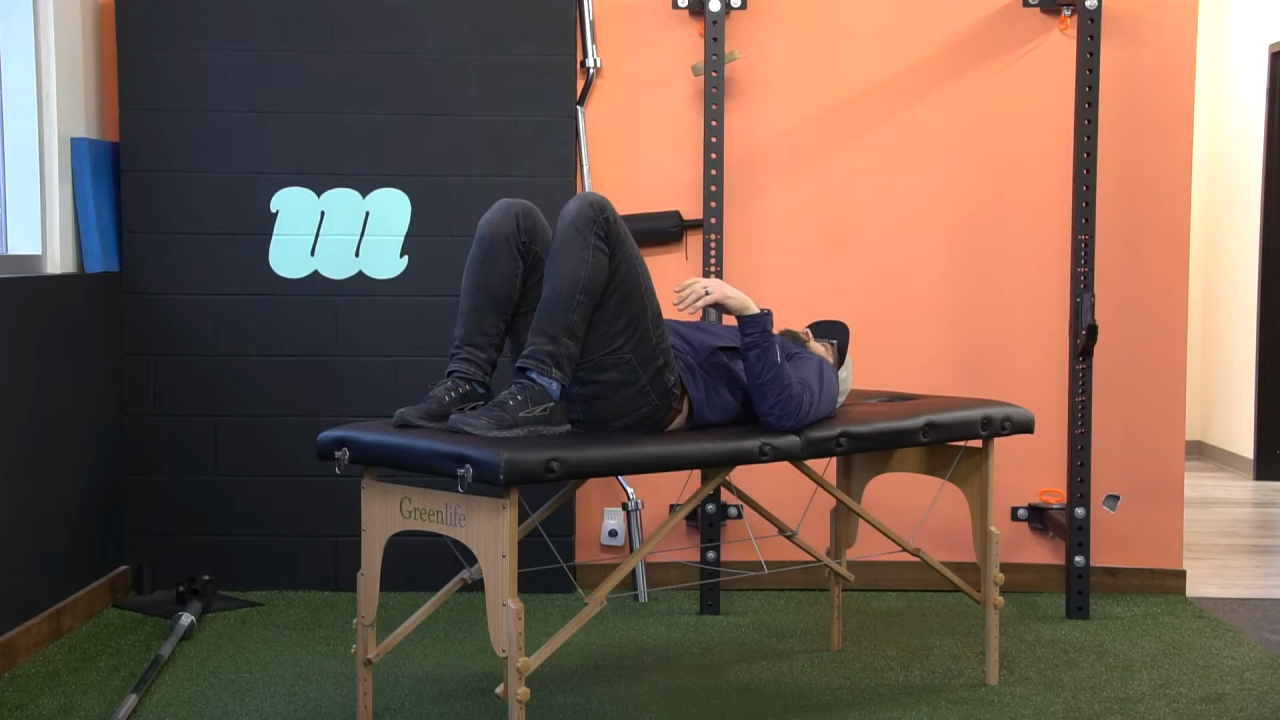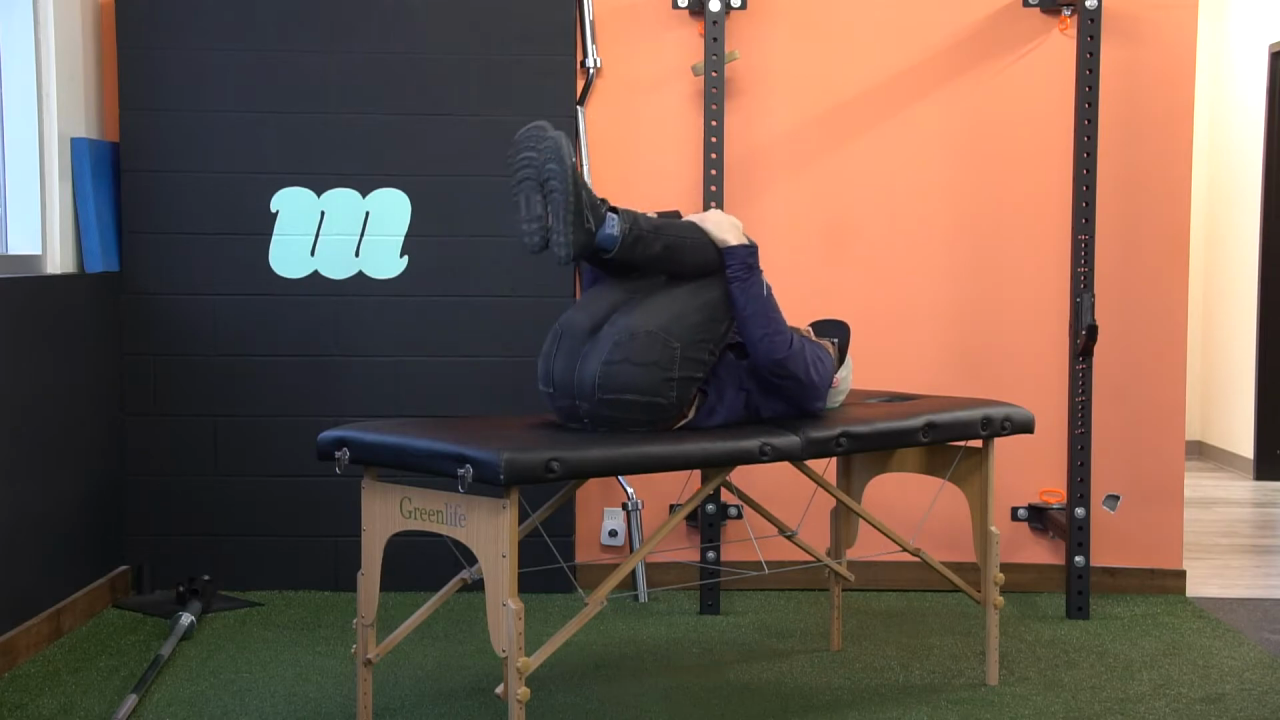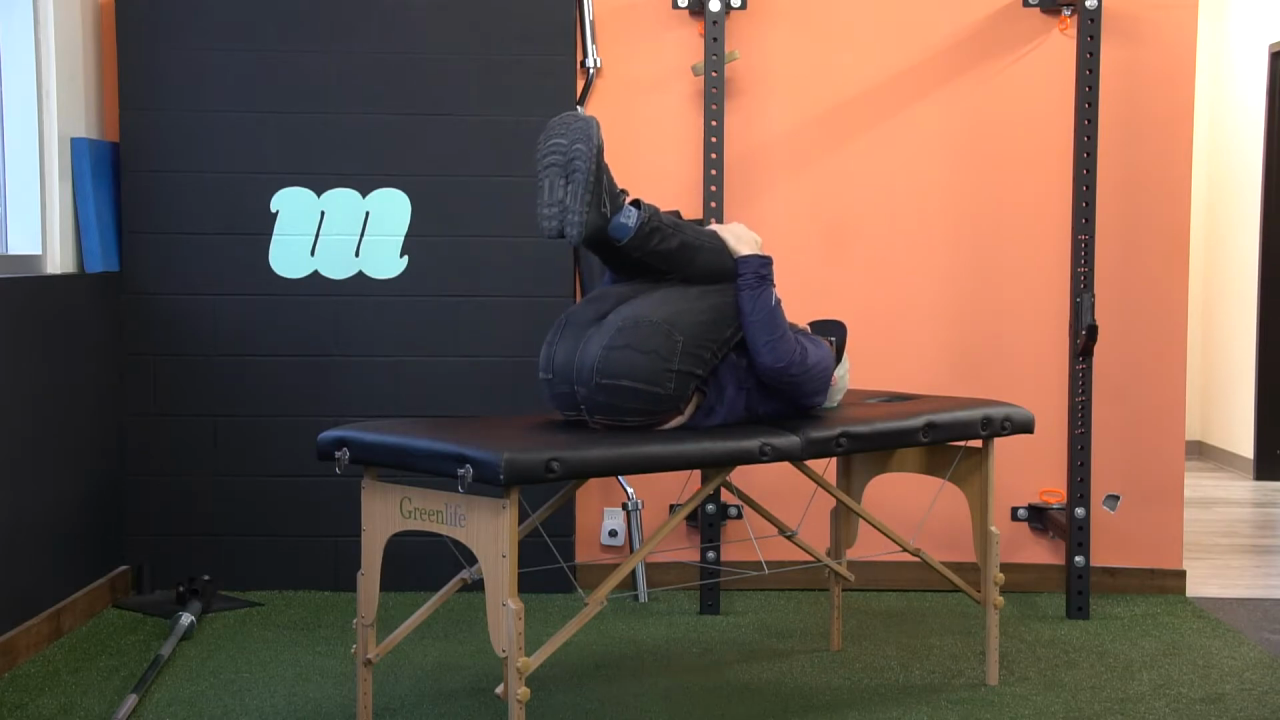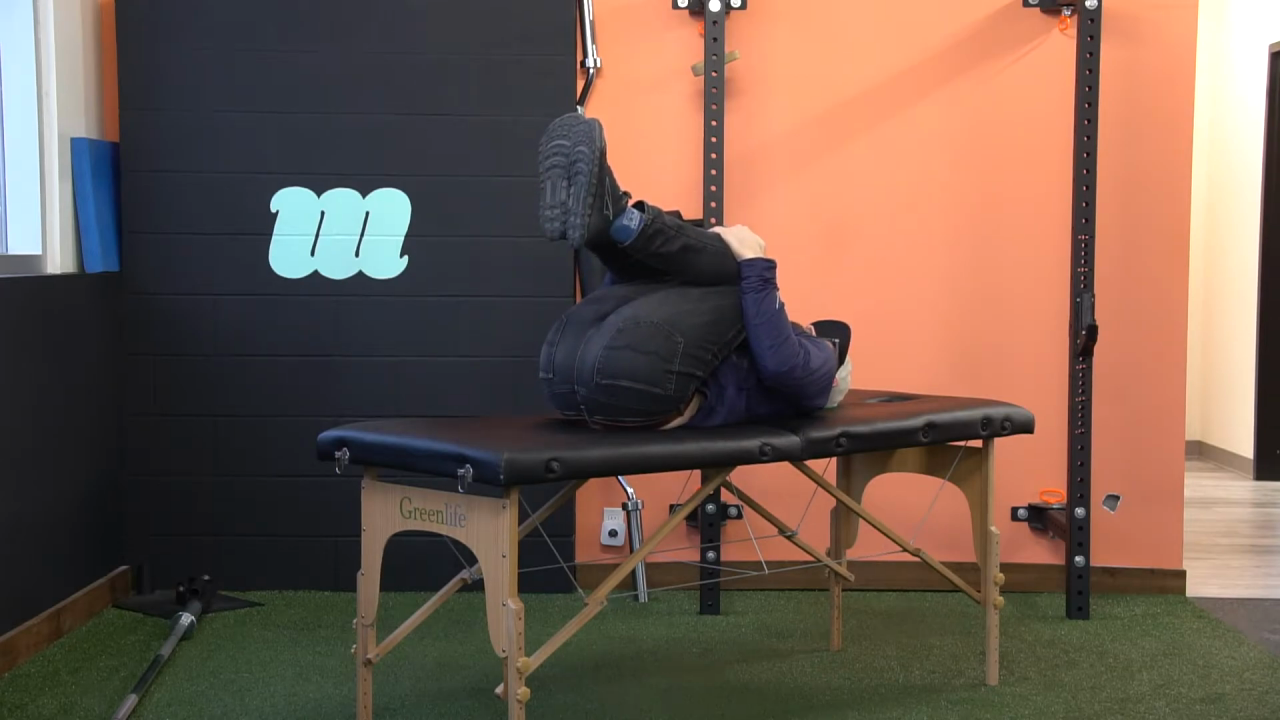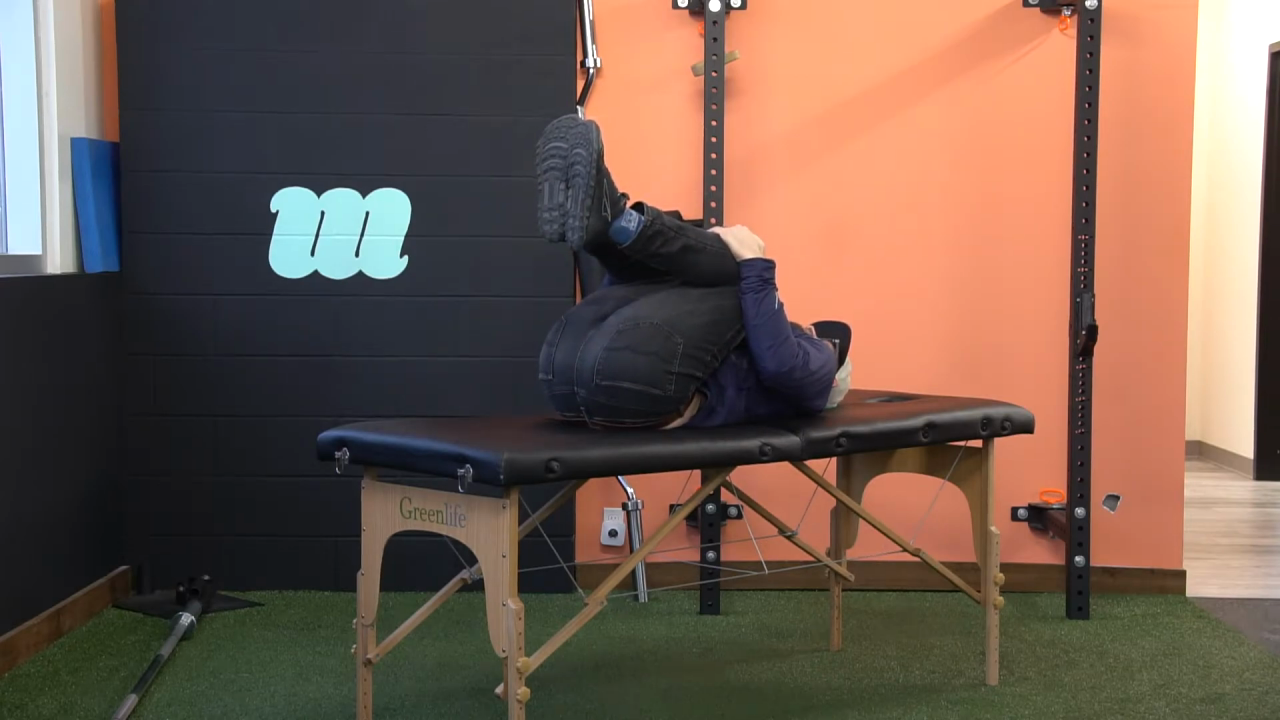
dt=1s
person 1, frame 1
left shoulder: (809, 371)
right shoulder: (728, 341)
left elbow: (781, 413)
left wrist: (749, 312)
left hip: (639, 395)
right hip: (576, 384)
left knee: (589, 212)
right knee: (512, 219)
left ankle: (537, 392)
right ankle: (465, 387)
person 1, frame 2
left shoulder: (810, 373)
right shoulder: (732, 344)
left elbow: (773, 349)
left wrist: (738, 249)
left hip: (637, 386)
left knee: (730, 254)
left ankle: (593, 222)
right ankle: (579, 224)
person 1, frame 3
left shoulder: (813, 365)
right shoulder: (735, 348)
left elbow: (777, 360)
left wrist: (752, 261)
left hip: (642, 380)
left knee: (740, 266)
left ankle: (610, 213)
right ankle: (599, 214)
person 1, frame 4
left shoulder: (816, 364)
right shoulder: (735, 349)
left elbow: (780, 363)
left wrist: (755, 265)
left knee: (741, 270)
left ankle: (614, 215)
right ankle: (605, 215)
person 1, frame 5
left shoulder: (815, 365)
right shoulder: (740, 346)
left elbow: (780, 365)
left wrist: (754, 265)
left hip: (640, 381)
left knee: (740, 269)
left ankle: (612, 216)
right ankle: (599, 213)
